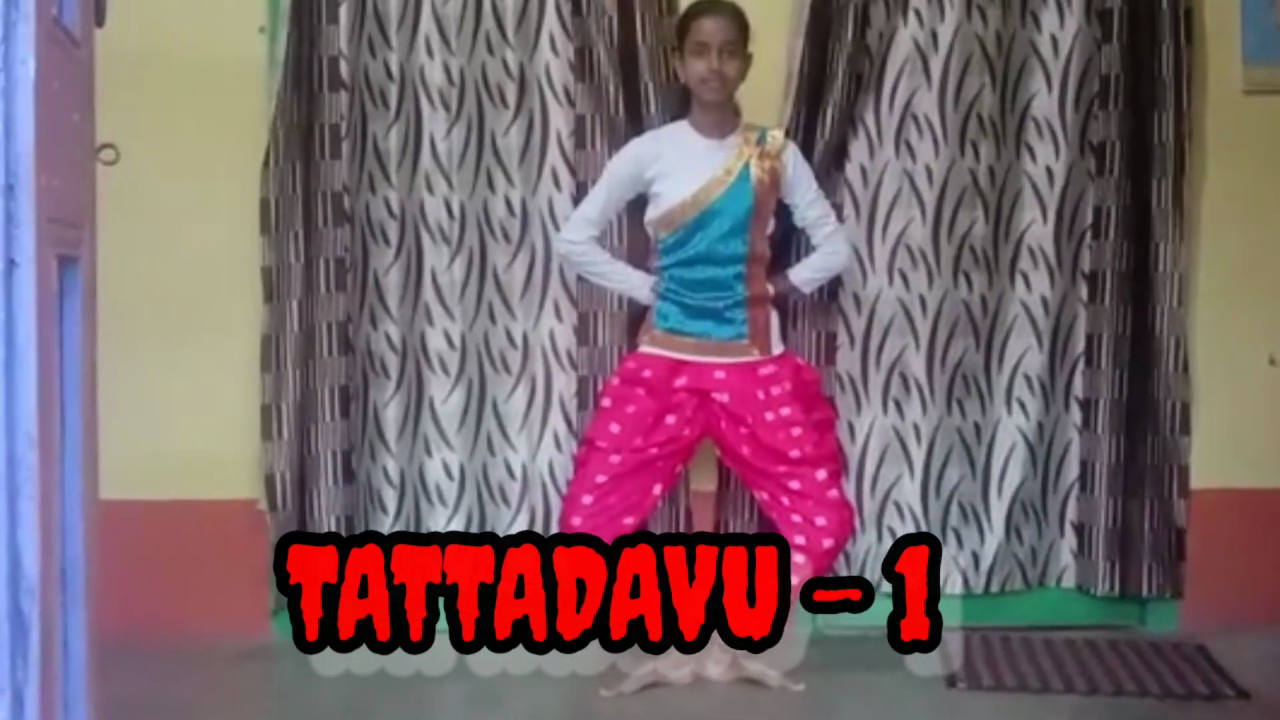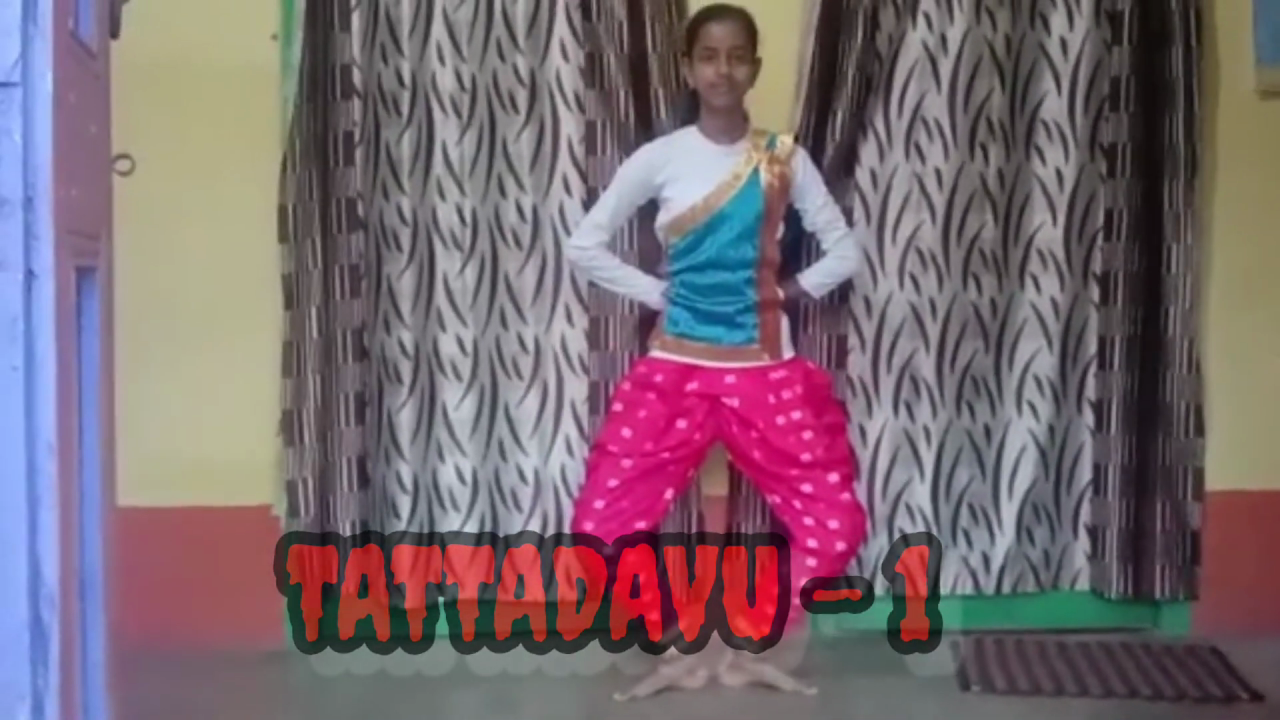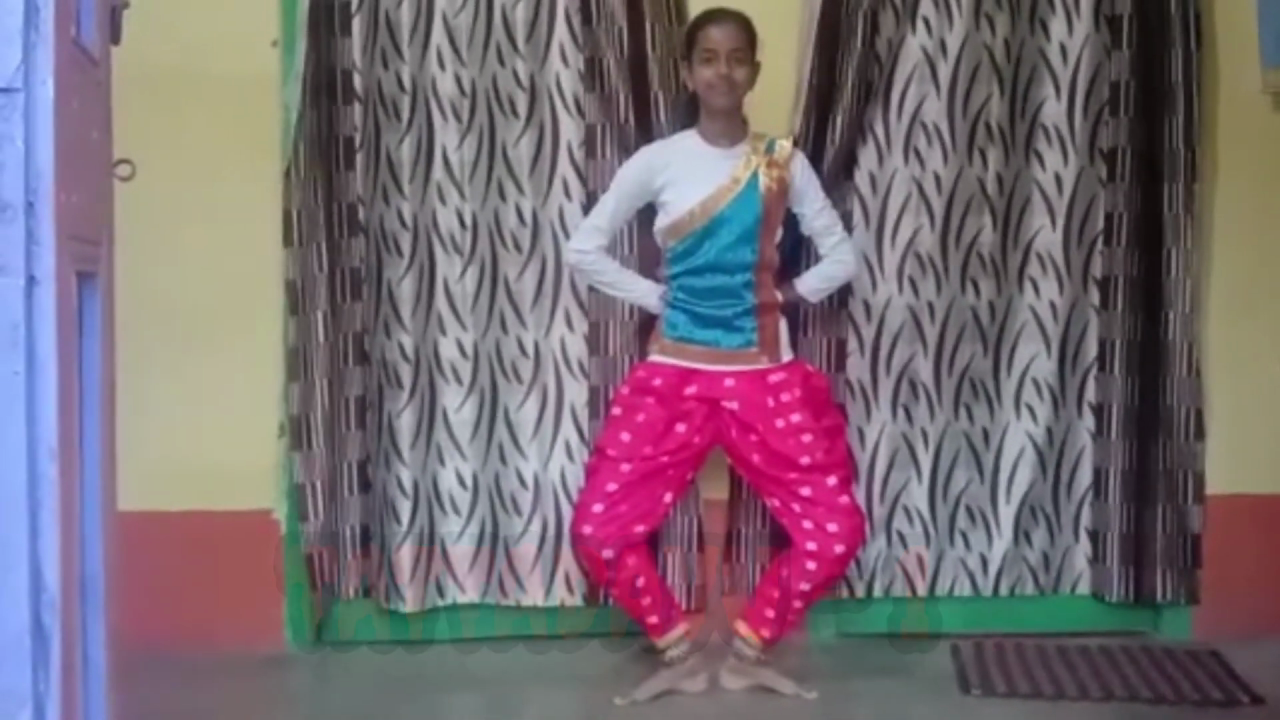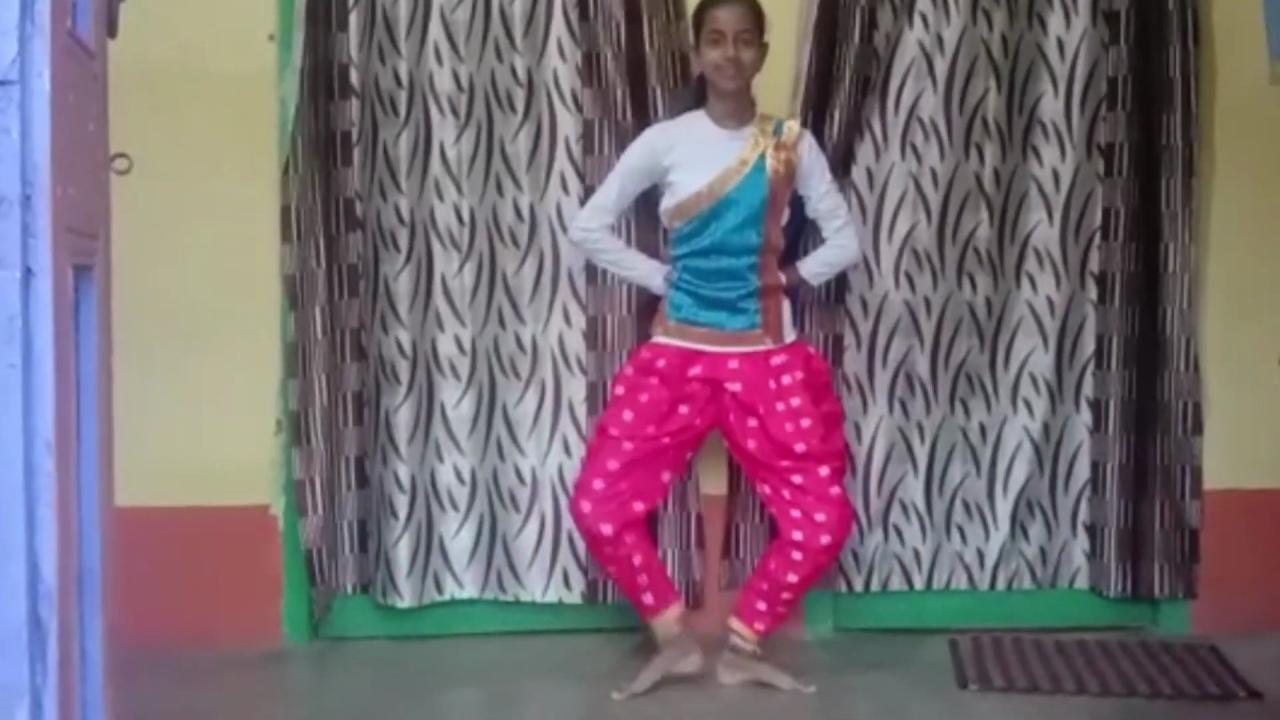
dt=0.5s
person 1, frame 1
left shoulder: (777, 153)
right shoulder: (648, 152)
left elbow: (836, 248)
right elbow: (572, 240)
left wrist: (778, 286)
right wrist: (650, 287)
left hip: (755, 367)
right hip: (664, 365)
left knee: (825, 521)
right knee: (588, 523)
person 1, frame 2
left shoulder: (786, 159)
right shoulder: (659, 158)
left elbow: (845, 251)
right elbow: (584, 246)
left wrist: (789, 290)
right wrist: (659, 293)
left hip: (766, 372)
right hip: (675, 370)
left knee: (836, 526)
right knee: (600, 525)
left ankle: (751, 645)
person 1, frame 3
left shoulder: (784, 163)
right shoulder: (656, 162)
left elbow: (841, 256)
right elbow: (583, 251)
left wrist: (785, 294)
right wrist: (656, 296)
left hip: (764, 375)
right hip: (674, 374)
left knee: (835, 530)
right knee: (598, 529)
left ankle: (747, 649)
right ankle: (679, 652)
person 1, frame 4
left shoulder: (792, 144)
right shoulder: (664, 141)
left elbow: (846, 240)
right elbow: (588, 228)
left wrist: (790, 276)
right wrist: (663, 277)
left hip: (767, 358)
right hip: (678, 355)
left knee: (822, 519)
right knee: (600, 504)
left ankle: (743, 645)
right ankle: (675, 638)
